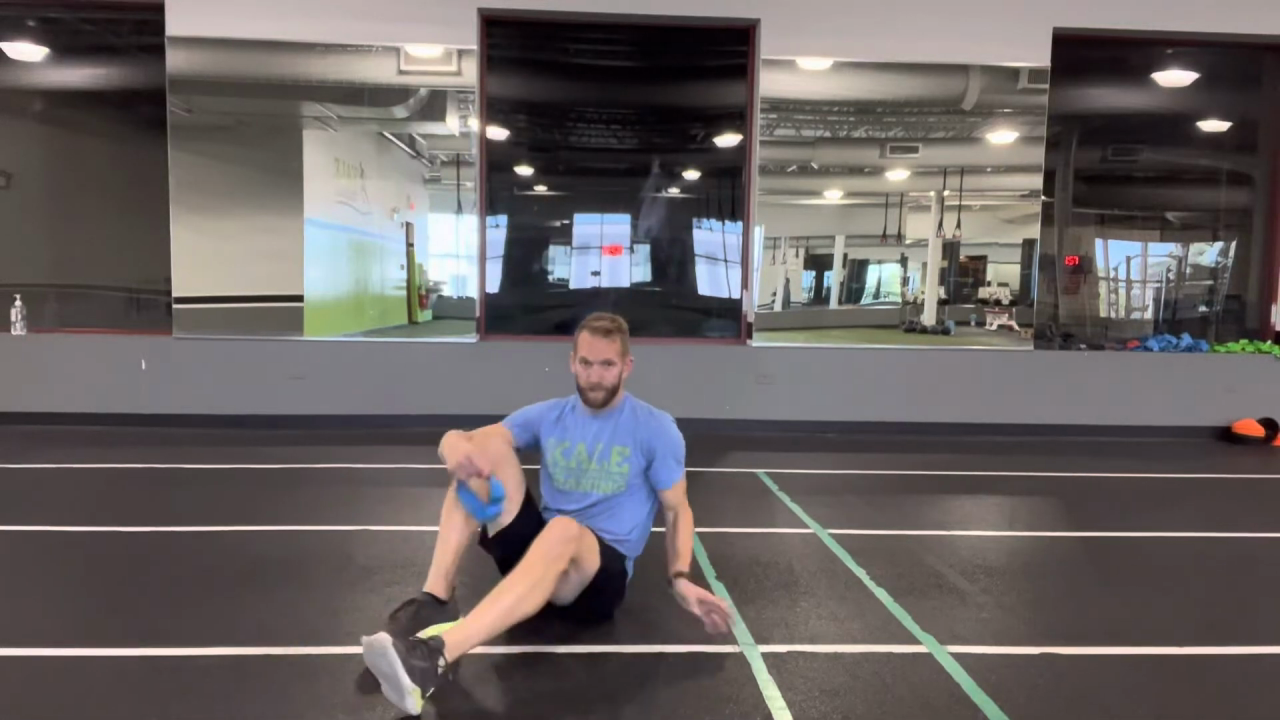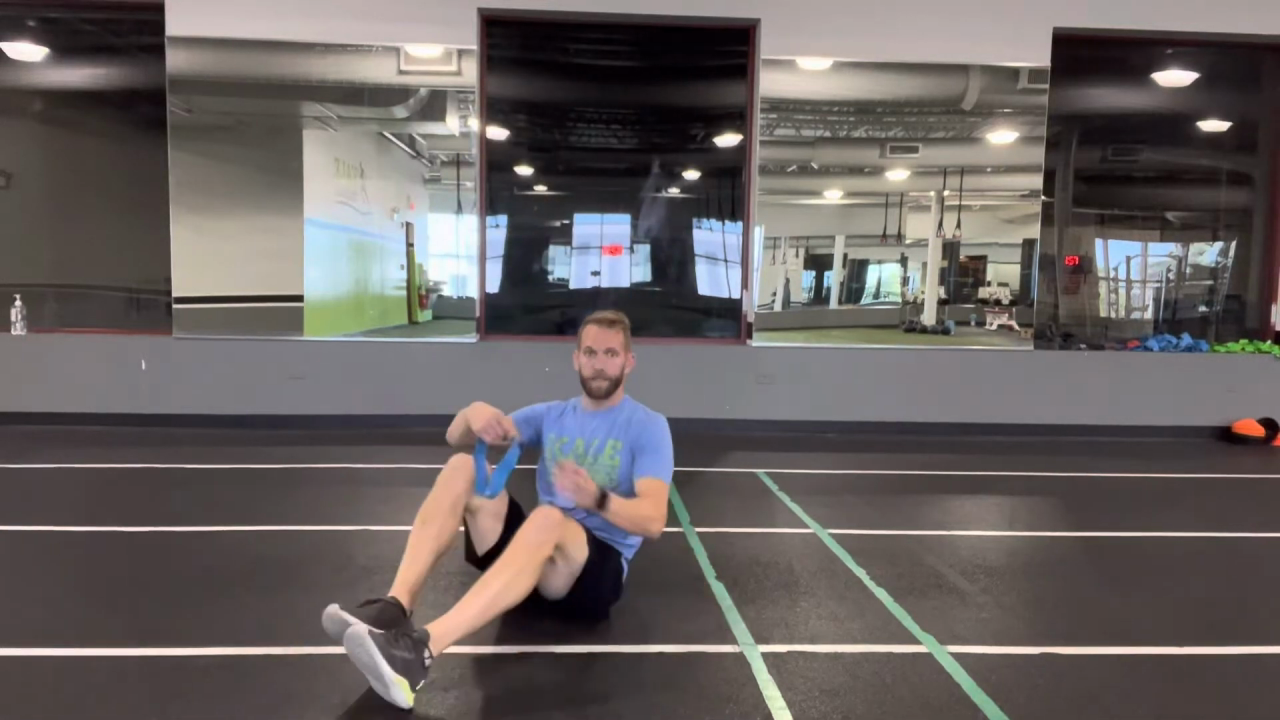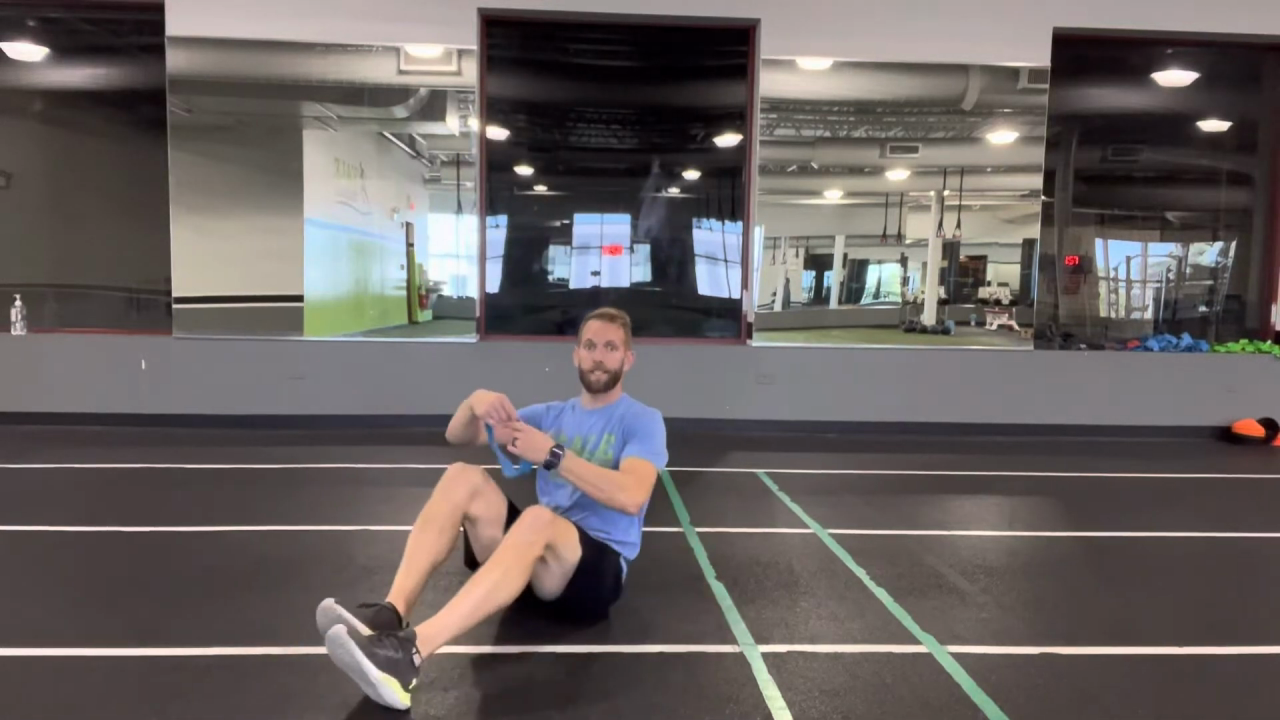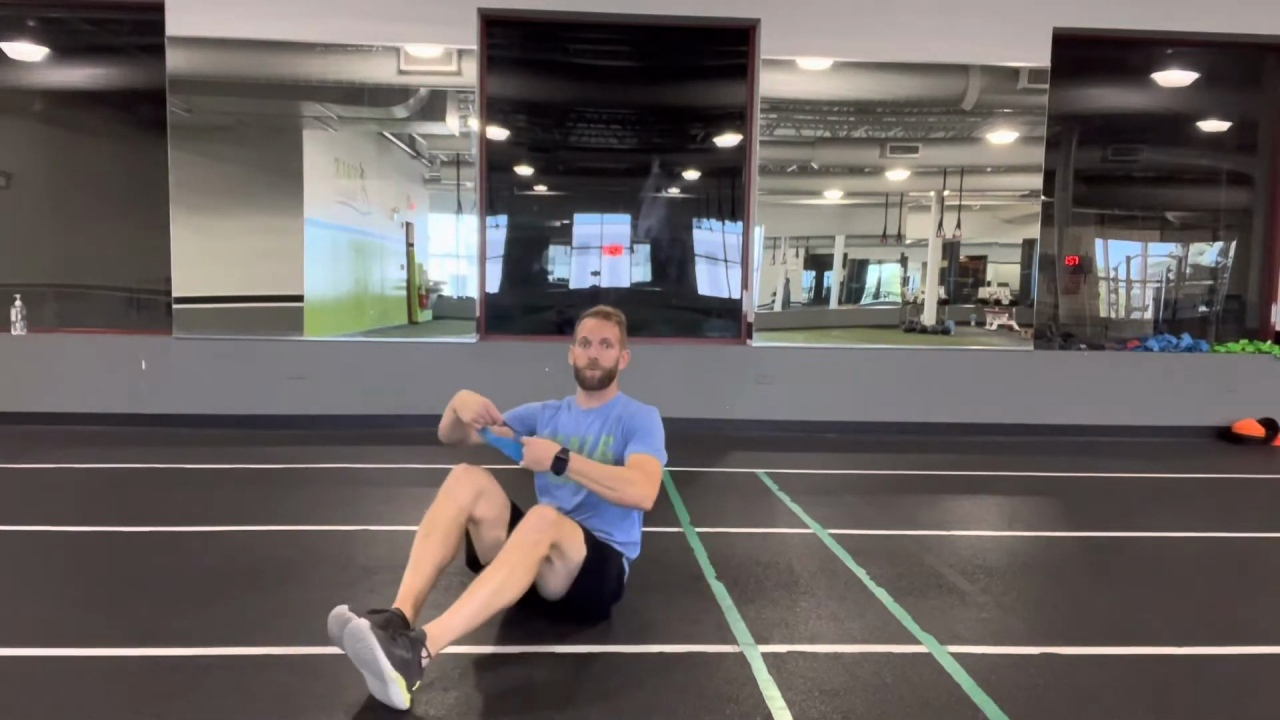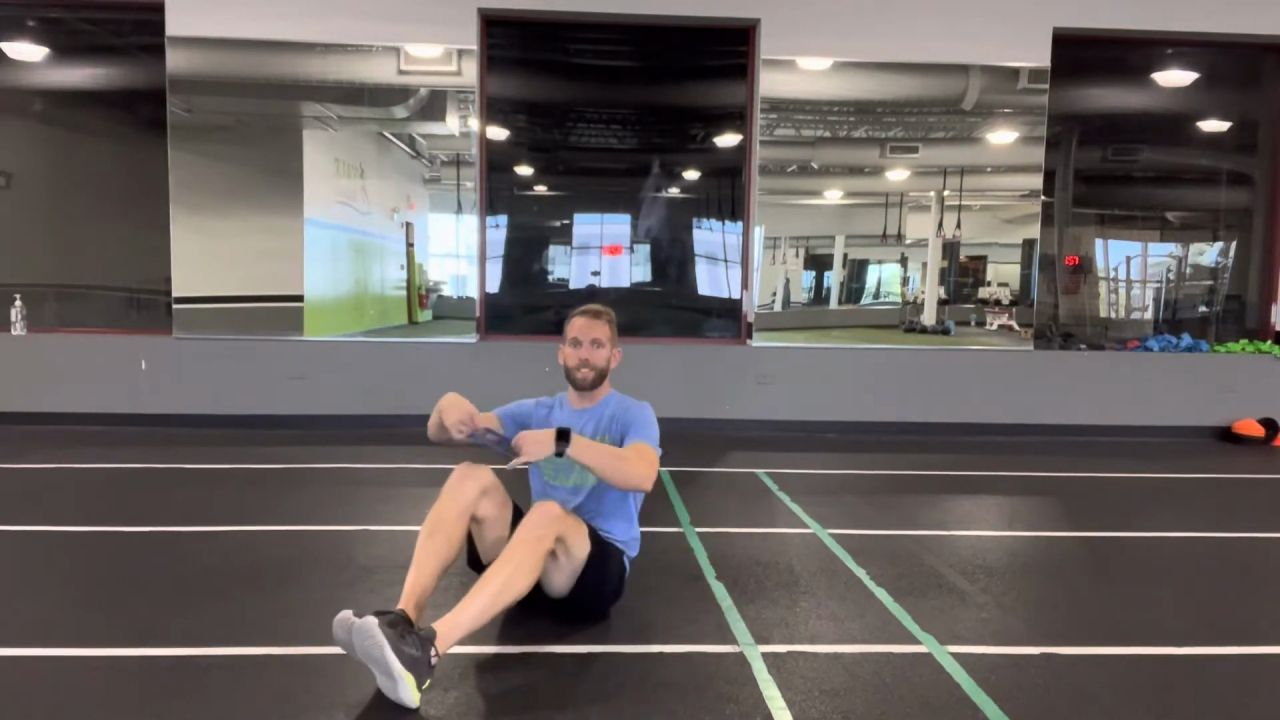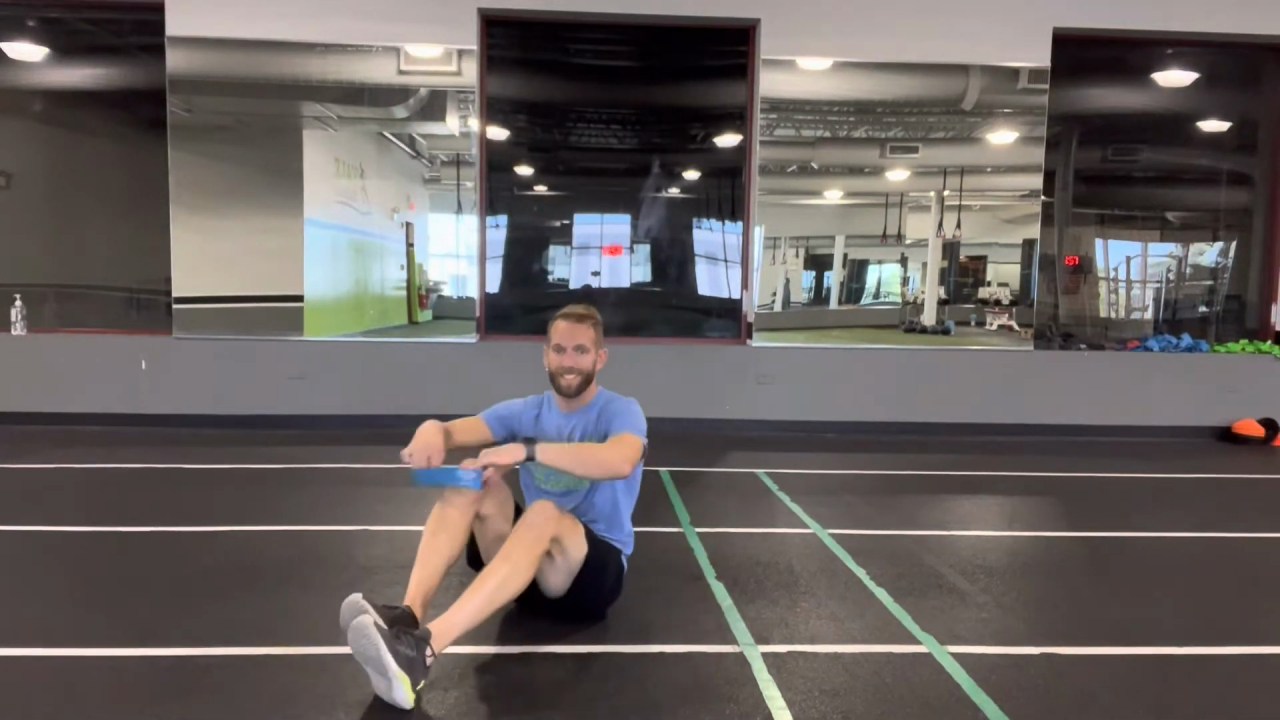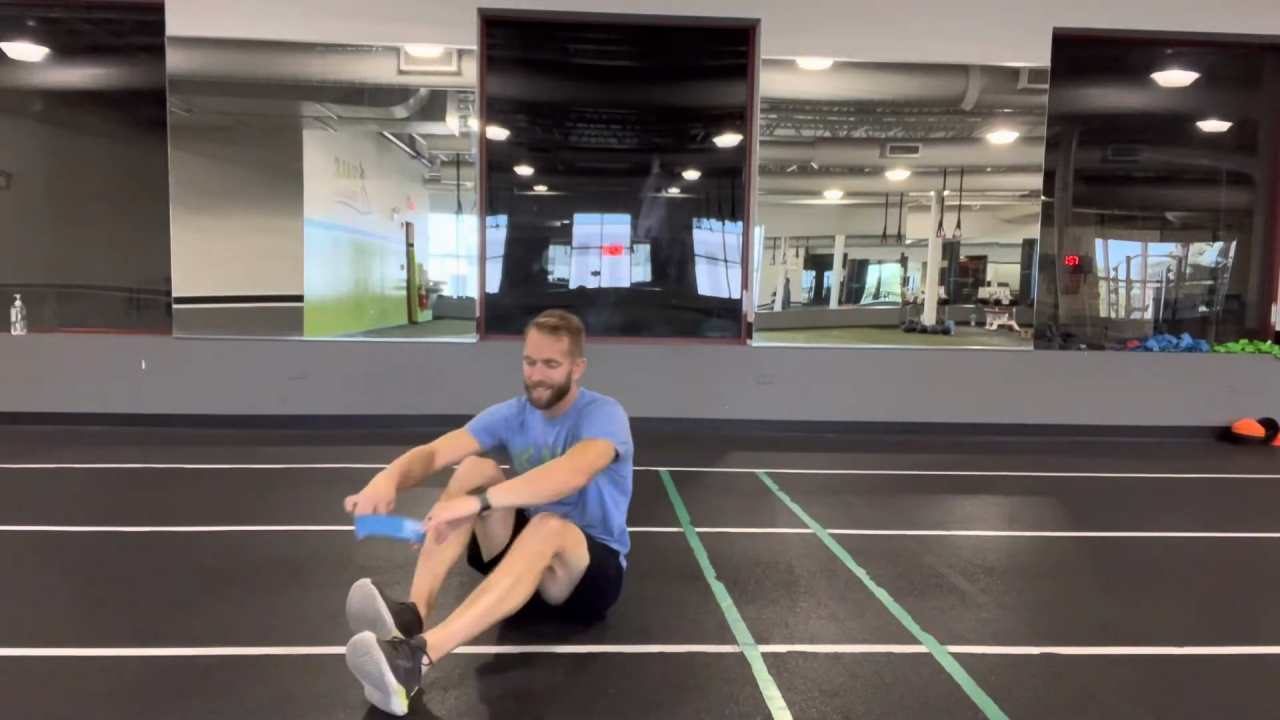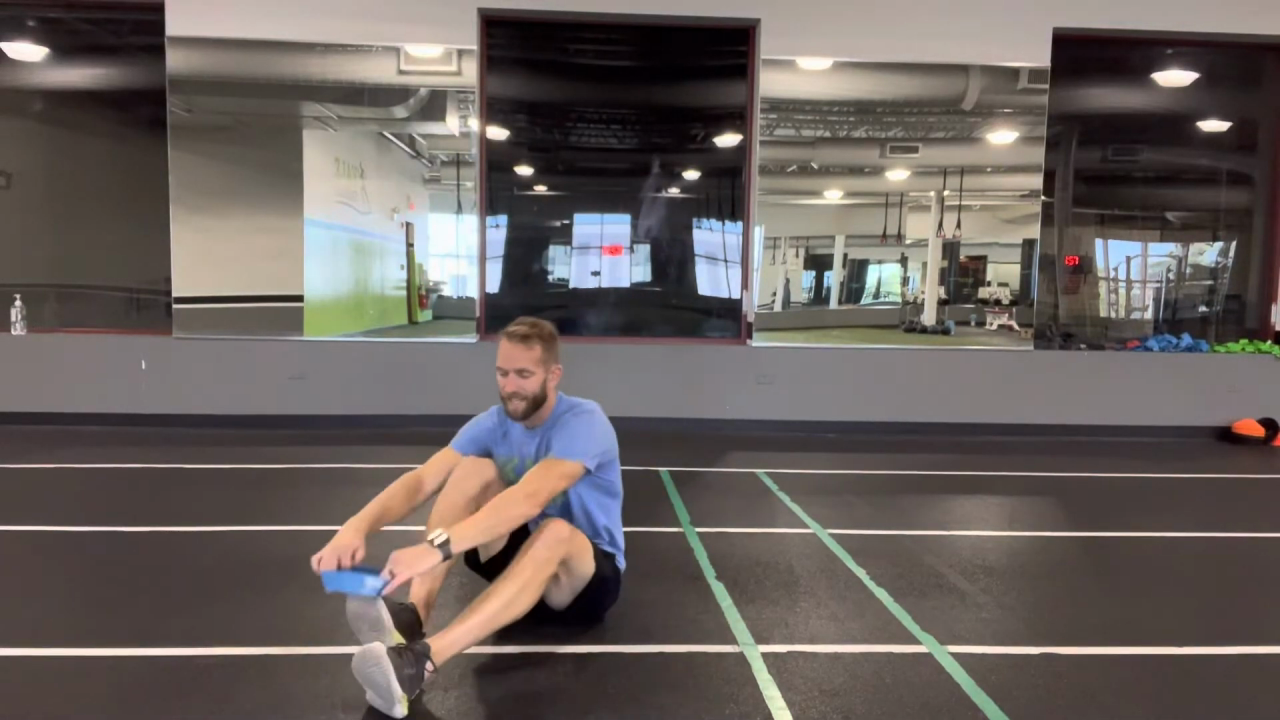
dt=0.2s
person 1, frame 1
left shoulder: (656, 429)
right shoulder: (549, 415)
left elbow: (678, 510)
right elbow: (464, 439)
left wrist: (680, 577)
right wrist: (456, 445)
left hip: (600, 570)
right hip: (533, 549)
left knee: (565, 531)
right knee: (486, 451)
left ankle: (433, 658)
right ankle: (435, 602)
person 1, frame 2
left shoulder: (648, 427)
right shoulder: (550, 415)
left elbow: (652, 518)
right elbow: (455, 437)
left wrist: (596, 498)
right wrist: (474, 414)
left hip: (596, 567)
right hip: (530, 552)
left knee: (547, 518)
right knee: (463, 468)
left ankle: (421, 650)
right ankle: (395, 607)
person 1, frame 3
left shoulder: (643, 421)
right shoulder: (551, 415)
left elbow: (631, 497)
right elbow: (458, 436)
left wrist: (553, 455)
right wrist: (476, 402)
left hip: (597, 568)
right hip: (530, 556)
left knee: (538, 519)
right knee: (464, 477)
left ankle: (410, 651)
right ankle: (390, 614)
person 1, frame 4
left shoulder: (640, 419)
right shoulder: (546, 414)
left elbow: (642, 493)
right elbow: (452, 436)
left wrist: (560, 460)
right wrist: (460, 403)
left hip: (599, 568)
right hip: (534, 556)
left knee: (544, 519)
right knee: (468, 479)
left ankle: (418, 650)
right ankle: (399, 617)
person 1, frame 5
left shoulder: (634, 414)
right shoulder: (536, 411)
left elbow: (642, 475)
right elbow: (439, 435)
left wrist: (562, 442)
right wrist: (448, 406)
left hip: (598, 567)
right hip: (532, 557)
left knee: (548, 512)
right knee: (471, 478)
left ankle: (426, 648)
right ankle: (403, 619)
person 1, frame 6
left shoulder: (620, 411)
right shoulder: (525, 411)
left elbow: (619, 462)
right elbow: (452, 434)
left wrist: (529, 449)
right wrist: (431, 432)
left hip: (594, 569)
right hip: (528, 561)
left knee: (543, 513)
left ankle: (423, 648)
right ankle: (408, 615)
person 1, frame 7
left shoulder: (603, 415)
right shoulder: (511, 415)
left elbow: (572, 475)
right elbow: (435, 453)
left wrist: (478, 500)
right wrist: (390, 477)
left hip: (592, 569)
right hip: (528, 558)
left knee: (548, 527)
right knee: (473, 468)
left ankle: (418, 655)
right ankle: (412, 615)
person 1, frame 8
left shoulder: (583, 423)
right shoulder: (494, 423)
left elbow: (529, 499)
right elbow: (422, 481)
left wrist: (436, 548)
right wrist: (358, 525)
left hip: (588, 573)
right hip: (523, 559)
left knee: (556, 532)
right knee: (473, 469)
left ankle: (422, 660)
right ankle: (413, 617)
